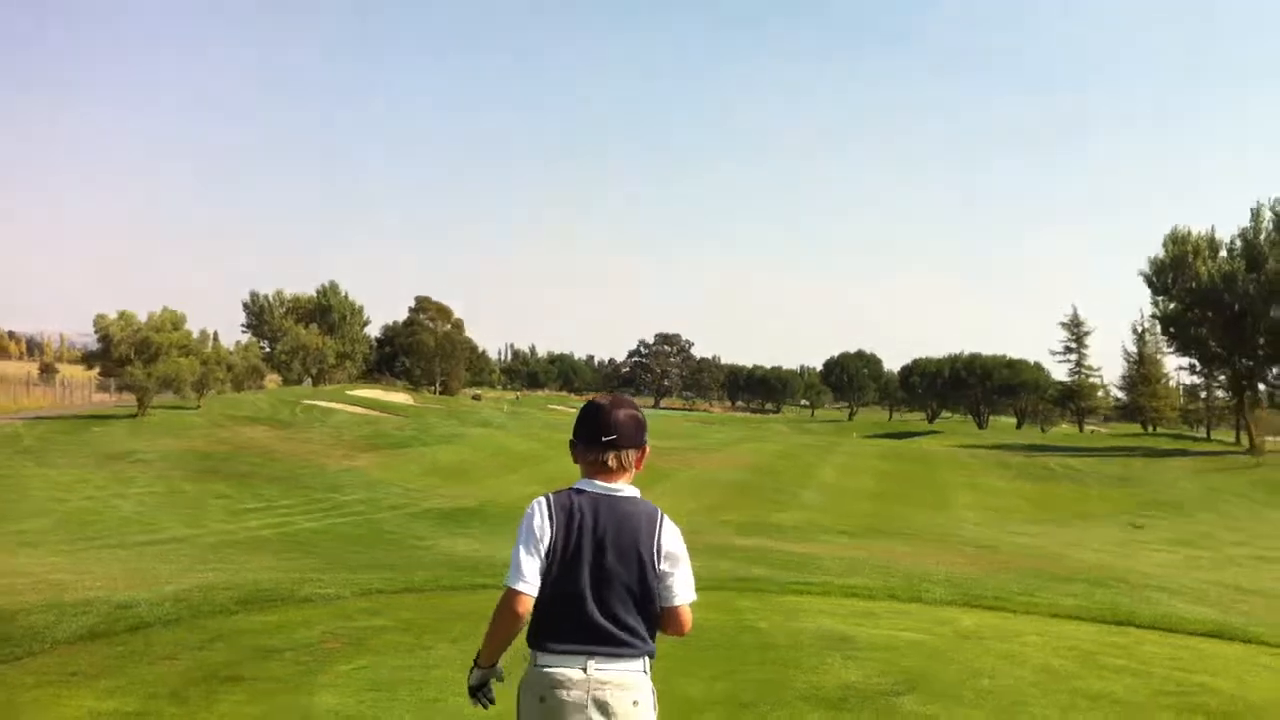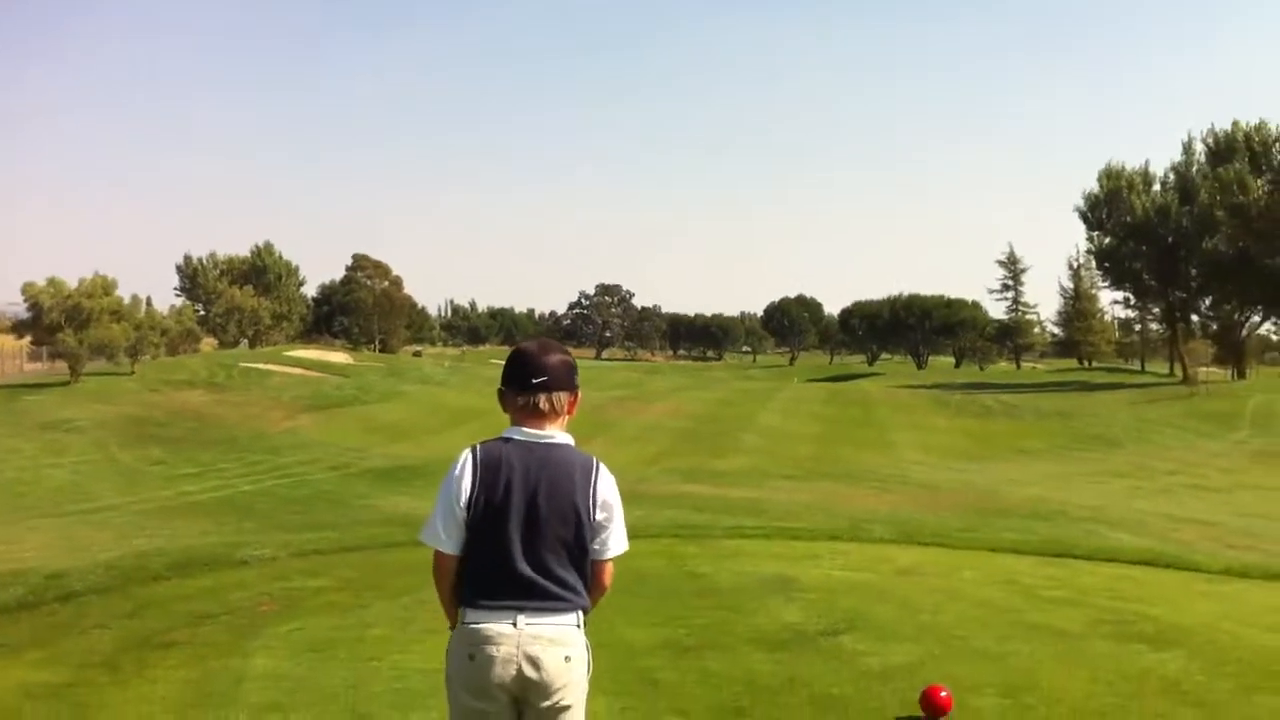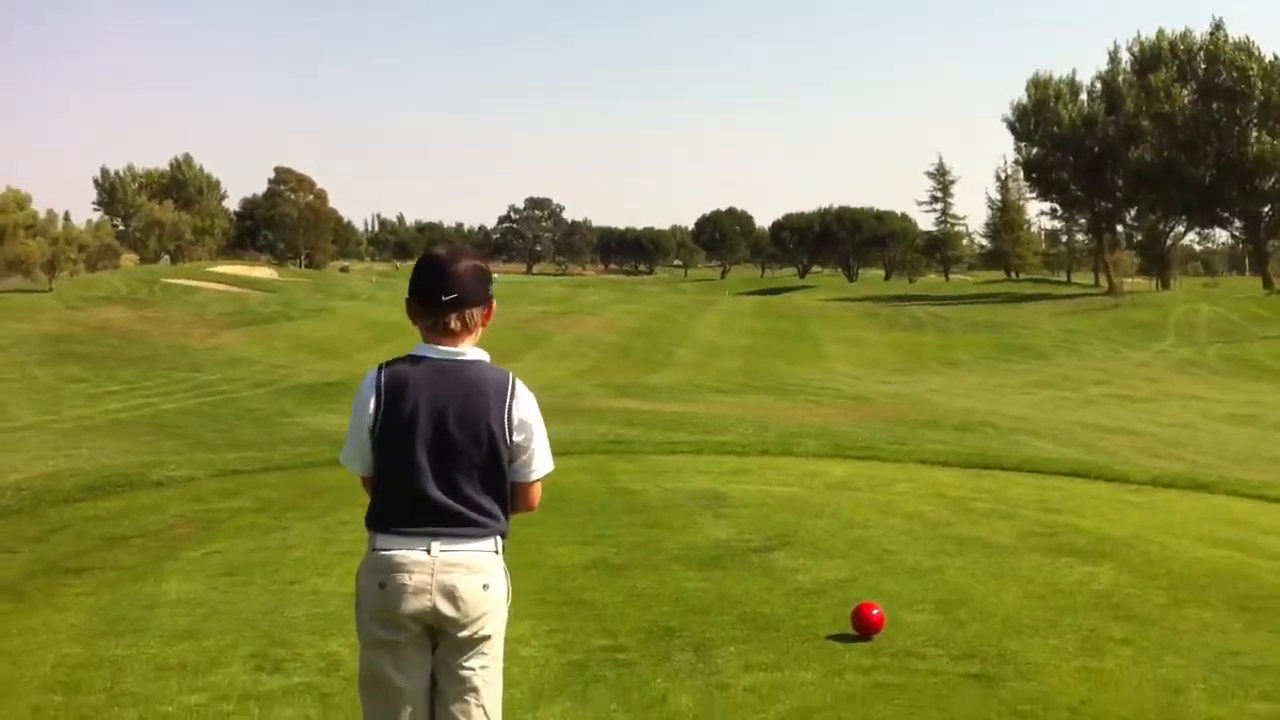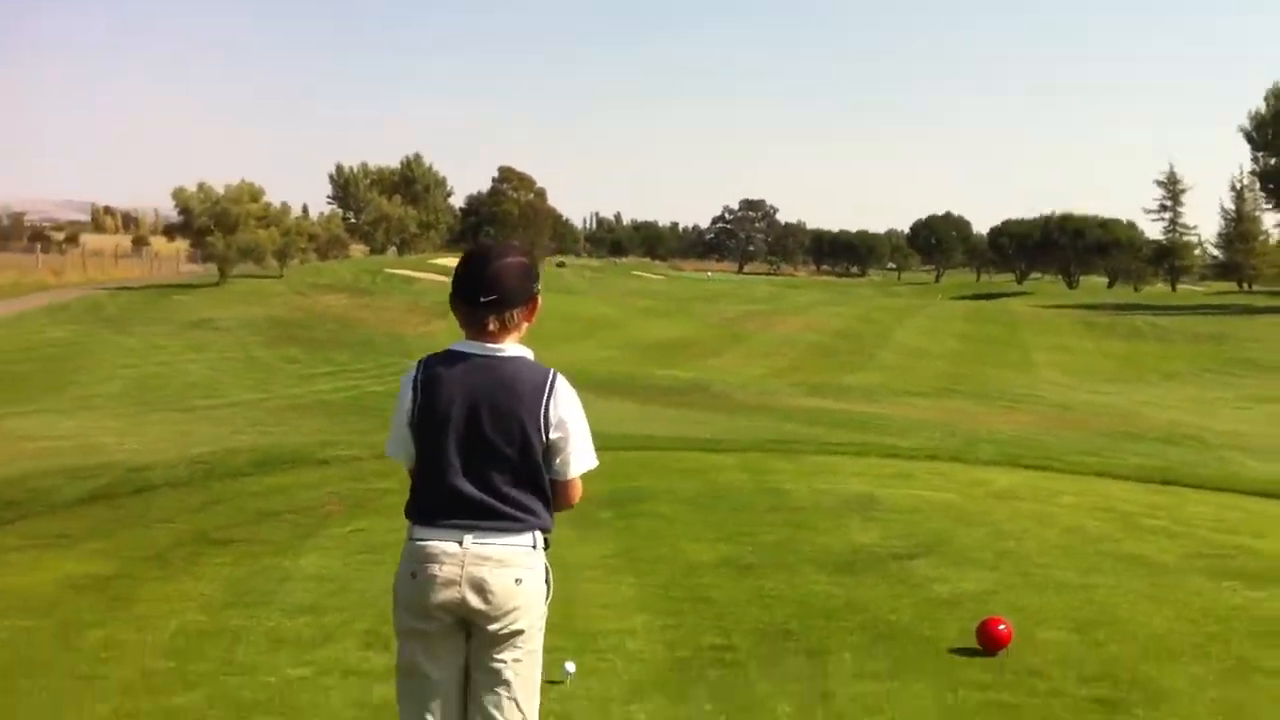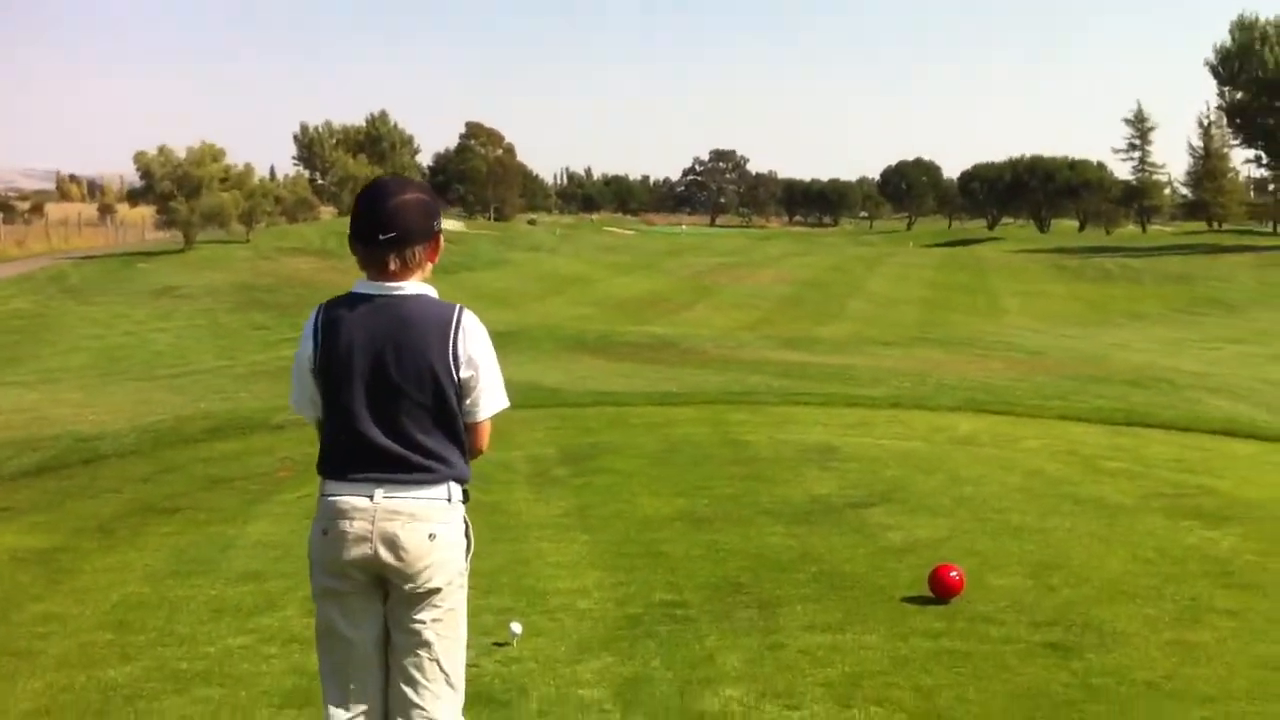
dt=0.7s
person 1, frame 1
left shoulder: (546, 511)
right shoulder: (658, 527)
left elbow: (518, 605)
right elbow: (680, 622)
left wrist: (485, 662)
left hip: (553, 680)
right hip: (627, 686)
person 1, frame 2
left shoulder: (473, 463)
right shoulder: (593, 474)
left elbow: (446, 564)
right elbow: (602, 577)
left hip: (483, 640)
right hip: (559, 642)
person 1, frame 3
left shoulder: (381, 382)
right shoulder: (510, 393)
left elbow: (370, 479)
right elbow: (528, 495)
left hip: (393, 566)
right hip: (474, 570)
person 1, frame 4
left shoulder: (422, 376)
right shoulder: (550, 388)
left elbow: (414, 469)
right elbow: (569, 492)
left hip: (430, 558)
right hip: (511, 565)
person 1, frame 5
left shoulder: (323, 324)
right shoulder: (459, 327)
left elbow: (323, 428)
right elbow: (477, 440)
left hip: (342, 516)
right hip: (428, 518)
